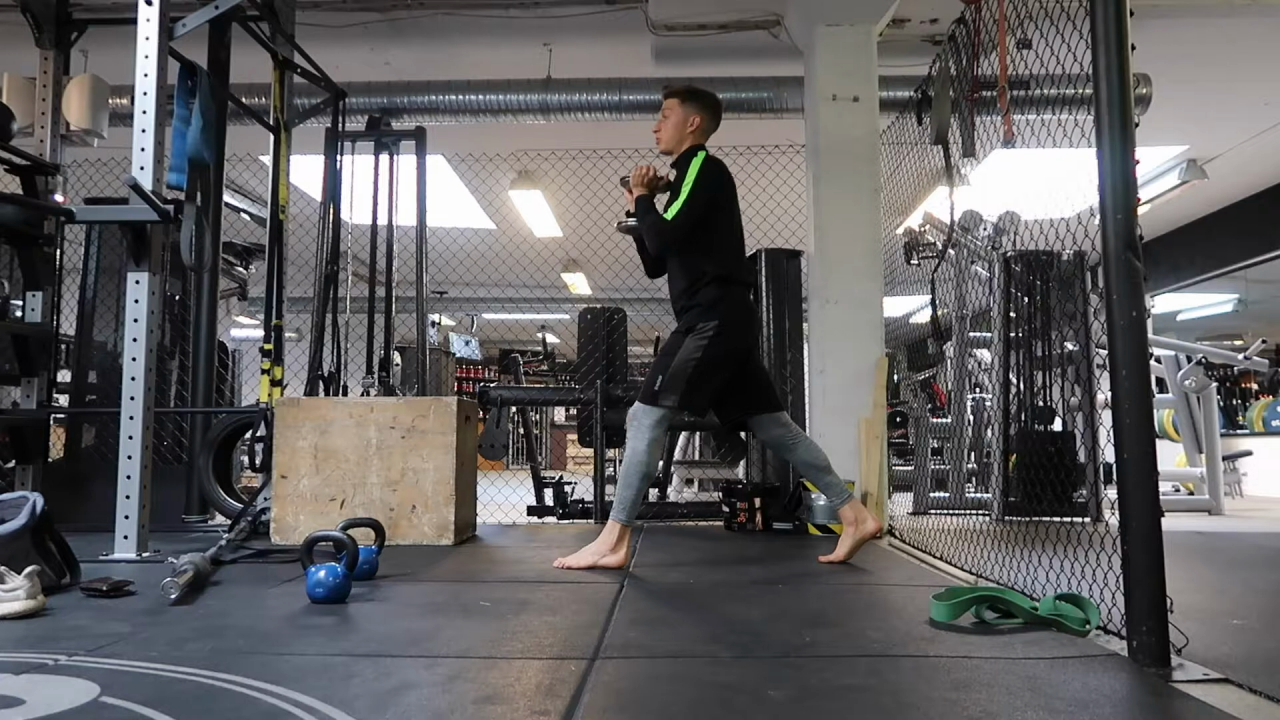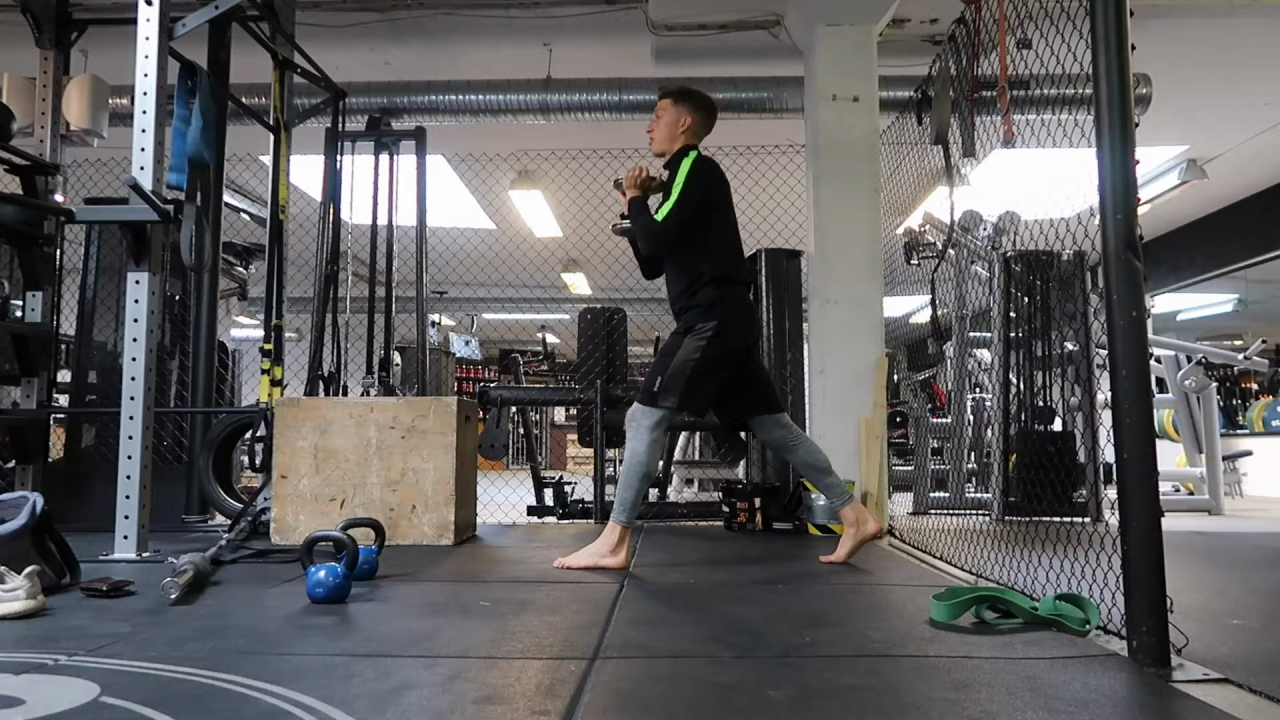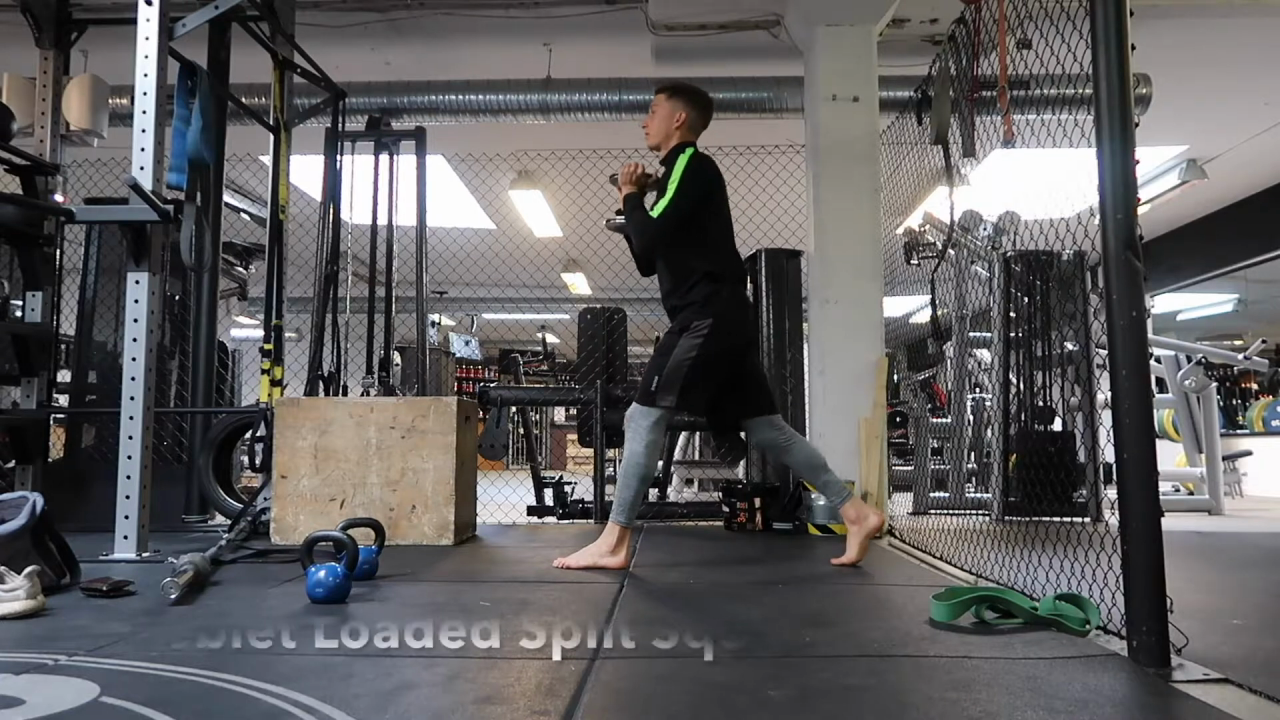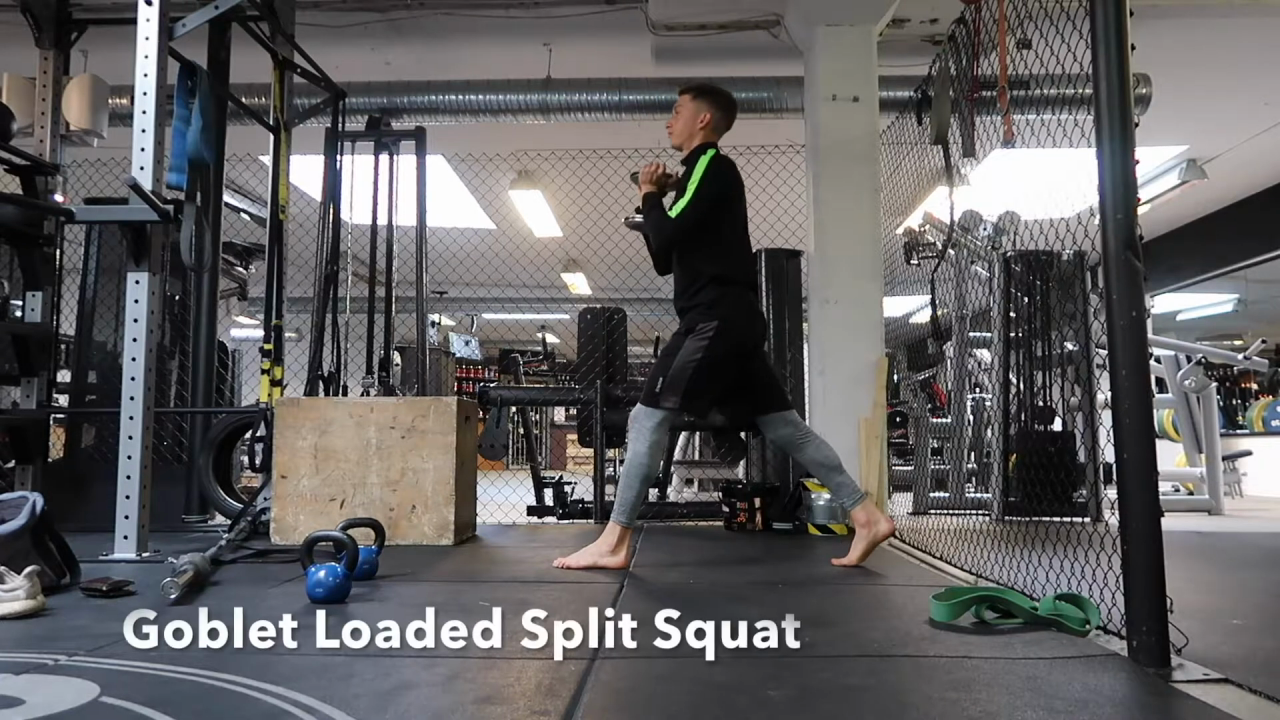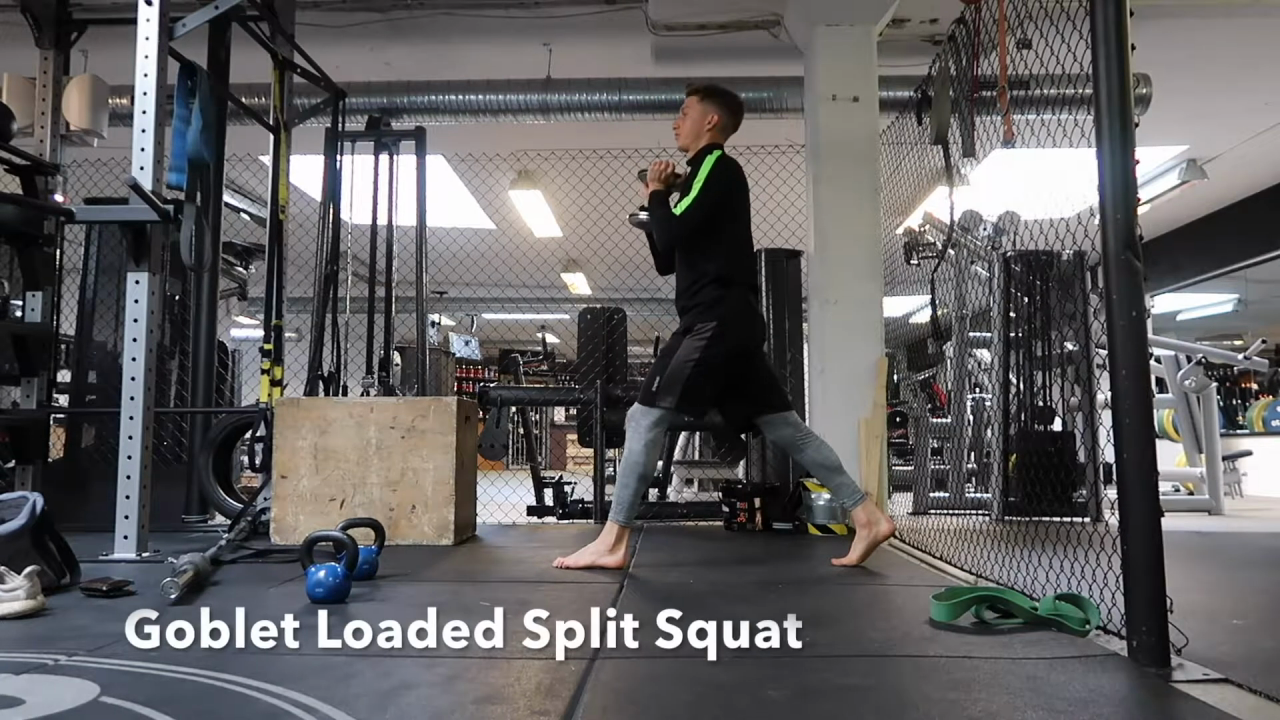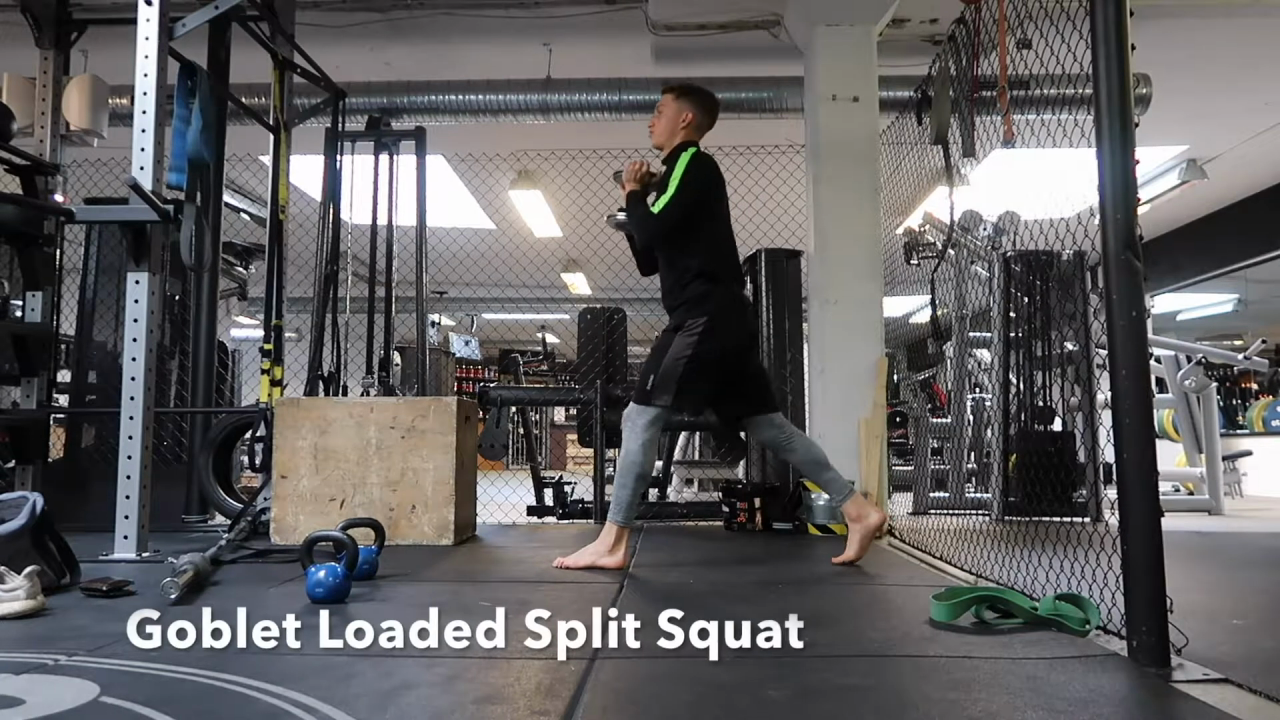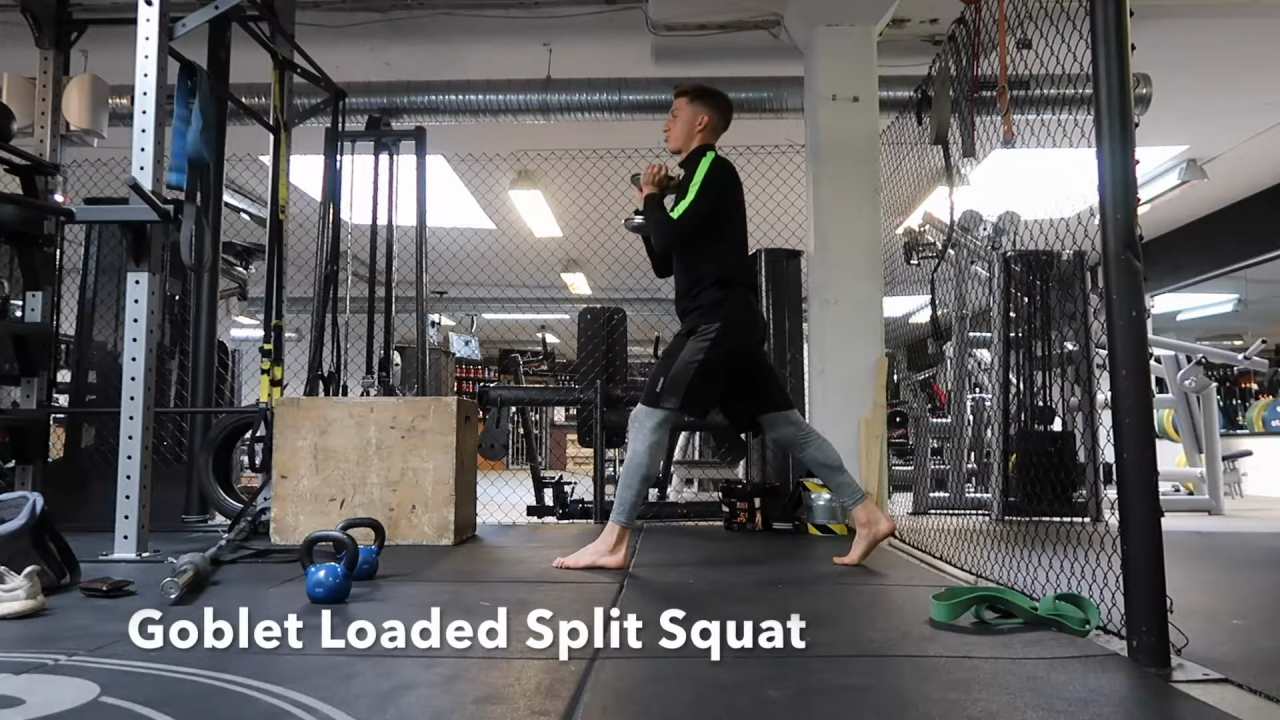
dt=0.3s
person 1, frame 1
left shoulder: (703, 168)
right shoulder: (692, 178)
left elbow: (663, 239)
right elbow: (656, 264)
left wrist: (644, 199)
right wrist: (638, 207)
left hip: (713, 319)
right hip: (723, 321)
left knee: (646, 417)
right knee: (772, 424)
left ankle: (614, 542)
right ankle: (854, 515)
person 1, frame 2
left shoulder: (694, 169)
right shoulder: (687, 177)
left elbow: (655, 241)
right elbow: (653, 265)
left wrist: (636, 201)
right wrist: (635, 210)
left hip: (712, 319)
right hip: (725, 320)
left knee: (645, 417)
right knee: (772, 425)
left ankle: (613, 543)
right ankle: (854, 516)
person 1, frame 3
left shoulder: (690, 164)
right shoulder: (681, 173)
left elbow: (649, 239)
right elbow: (648, 261)
left wrist: (630, 198)
right wrist: (633, 205)
left hip: (707, 316)
right hip: (721, 317)
left knee: (644, 418)
right knee: (766, 427)
left ankle: (614, 544)
right ankle: (855, 512)
person 1, frame 4
left shoulder: (711, 166)
right shoulder: (704, 174)
left elbow: (666, 238)
right elbow: (666, 261)
left wrist: (651, 197)
right wrist: (655, 202)
left hip: (716, 319)
right hip: (730, 320)
left knee: (648, 419)
right knee: (784, 425)
left ankle: (614, 544)
right ankle: (867, 517)
person 1, frame 5
left shoulder: (717, 168)
right shoulder: (706, 177)
left elbow: (670, 236)
right elbow: (667, 260)
left wrist: (658, 194)
right wrist: (660, 201)
left hip: (716, 320)
right hip: (731, 322)
left knee: (645, 418)
right knee: (784, 425)
left ankle: (612, 544)
right ankle: (867, 516)
person 1, frame 6
left shoulder: (693, 164)
right shoulder: (685, 173)
left elbow: (651, 232)
right elbow: (648, 261)
left wrist: (634, 194)
right wrist: (637, 201)
left hip: (705, 317)
right hip: (720, 317)
left knee: (641, 417)
right knee: (769, 426)
left ankle: (612, 543)
right ankle: (858, 511)
person 1, frame 7
left shoulder: (712, 170)
right shoulder: (698, 179)
left elbow: (668, 238)
right elbow: (664, 262)
left wrist: (651, 197)
right wrist: (653, 204)
left hip: (717, 321)
right hip: (730, 321)
left knee: (649, 419)
right knee: (786, 425)
left ankle: (612, 543)
right ankle: (867, 516)
